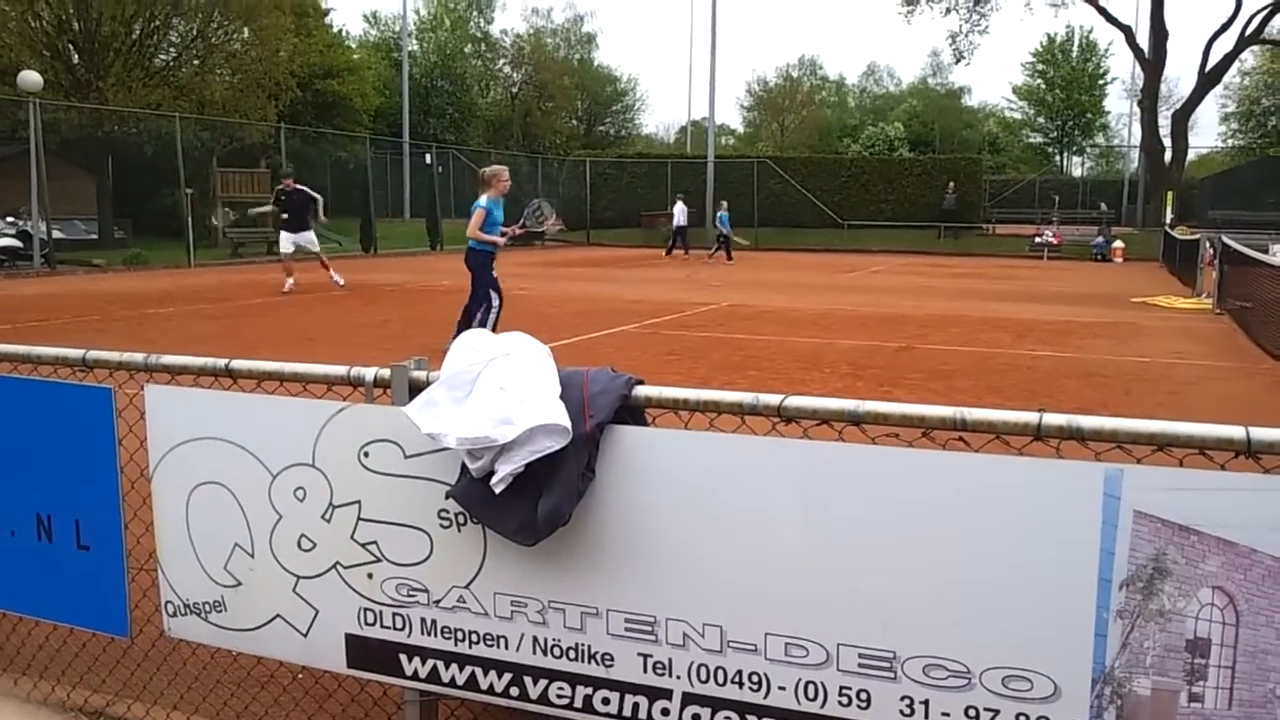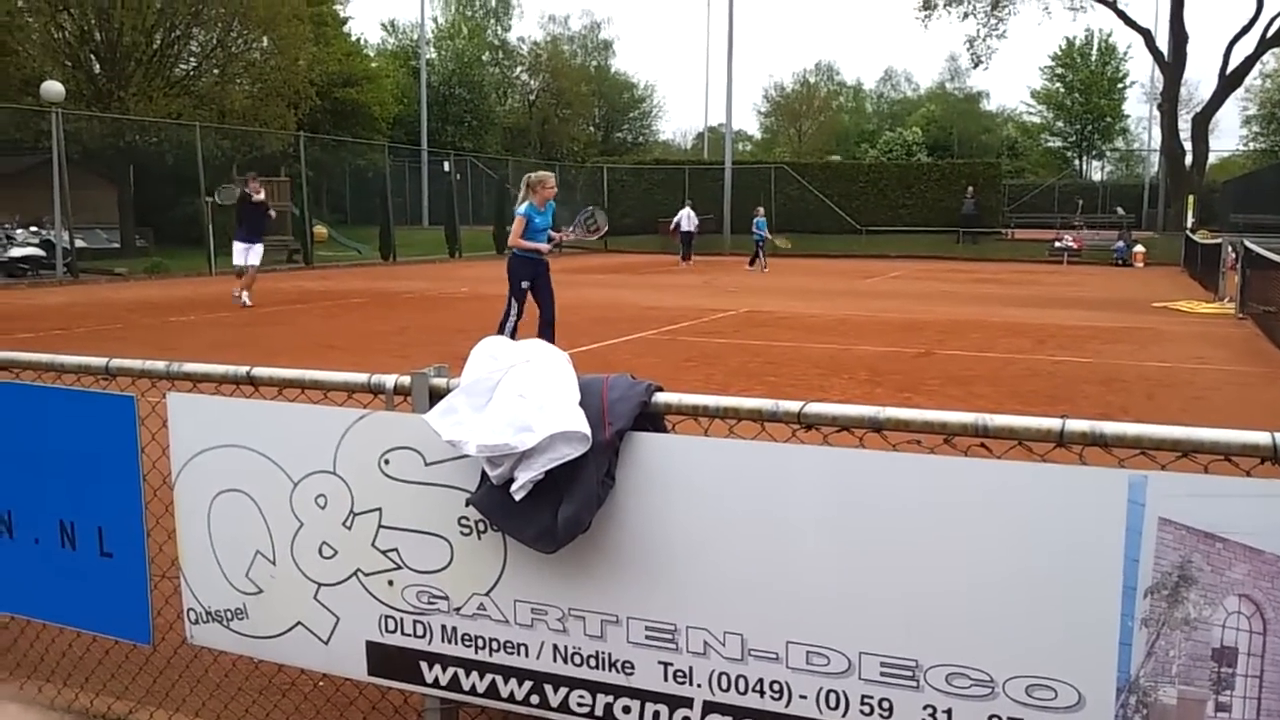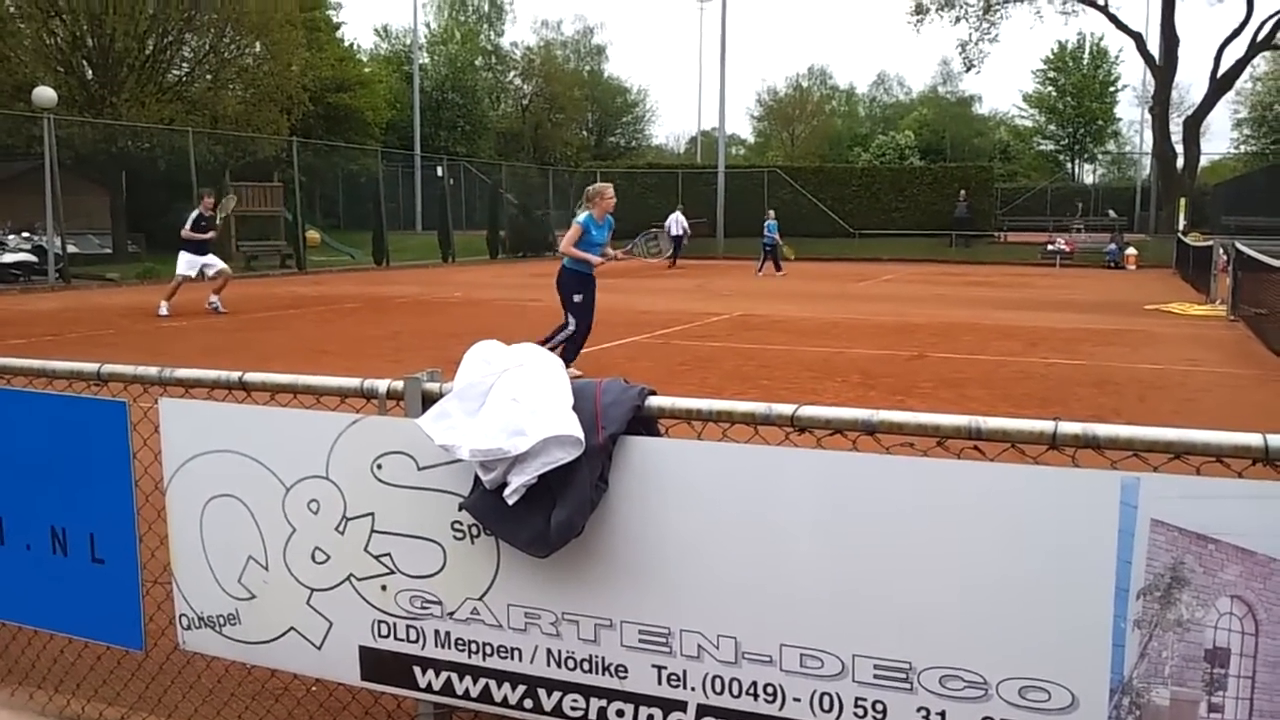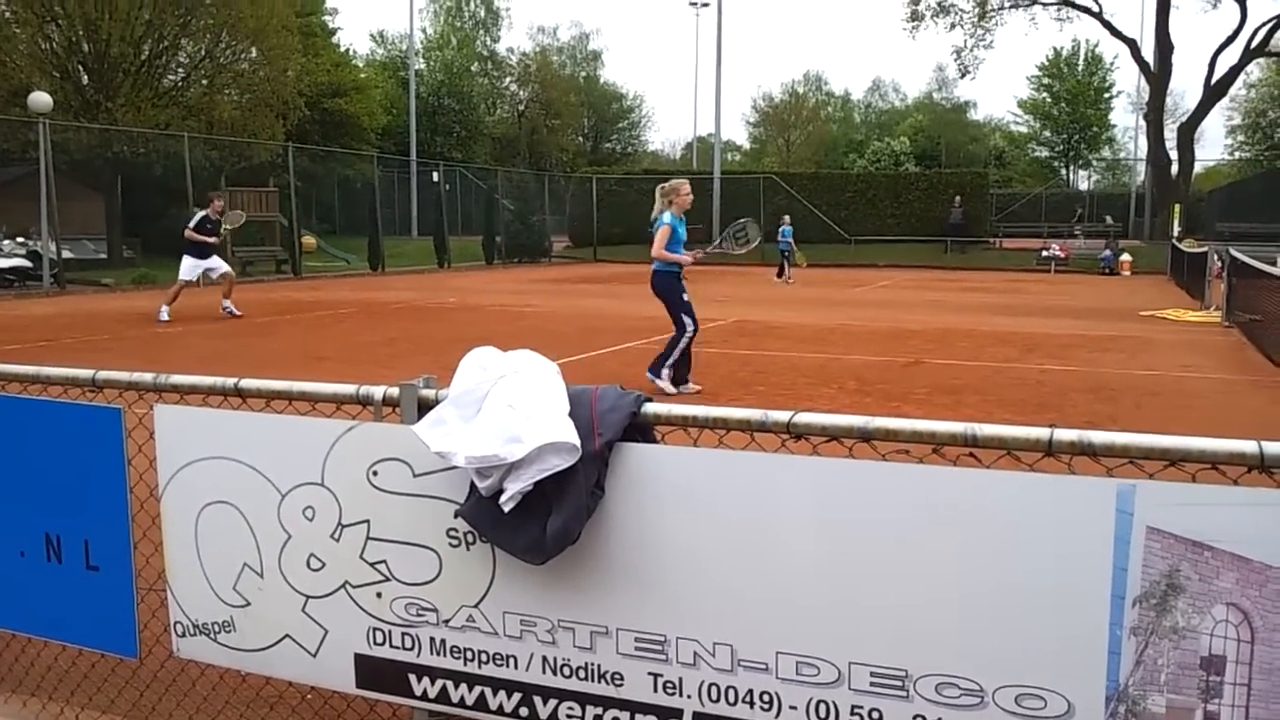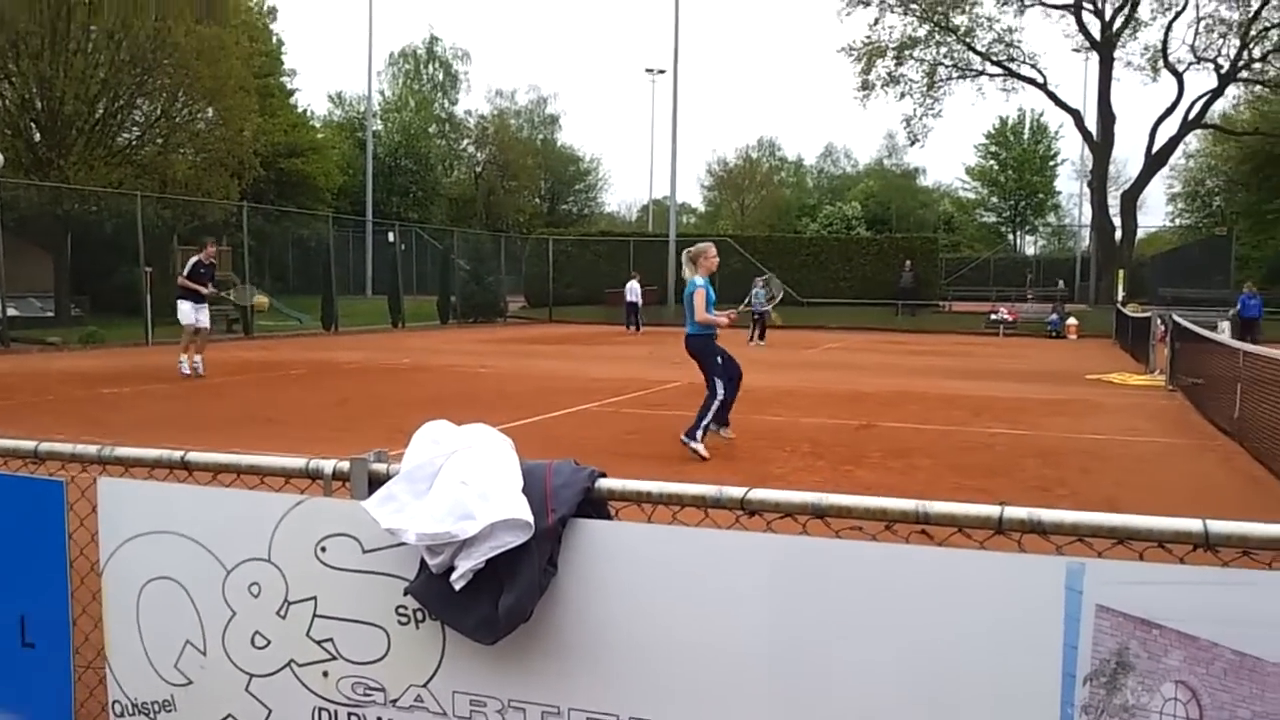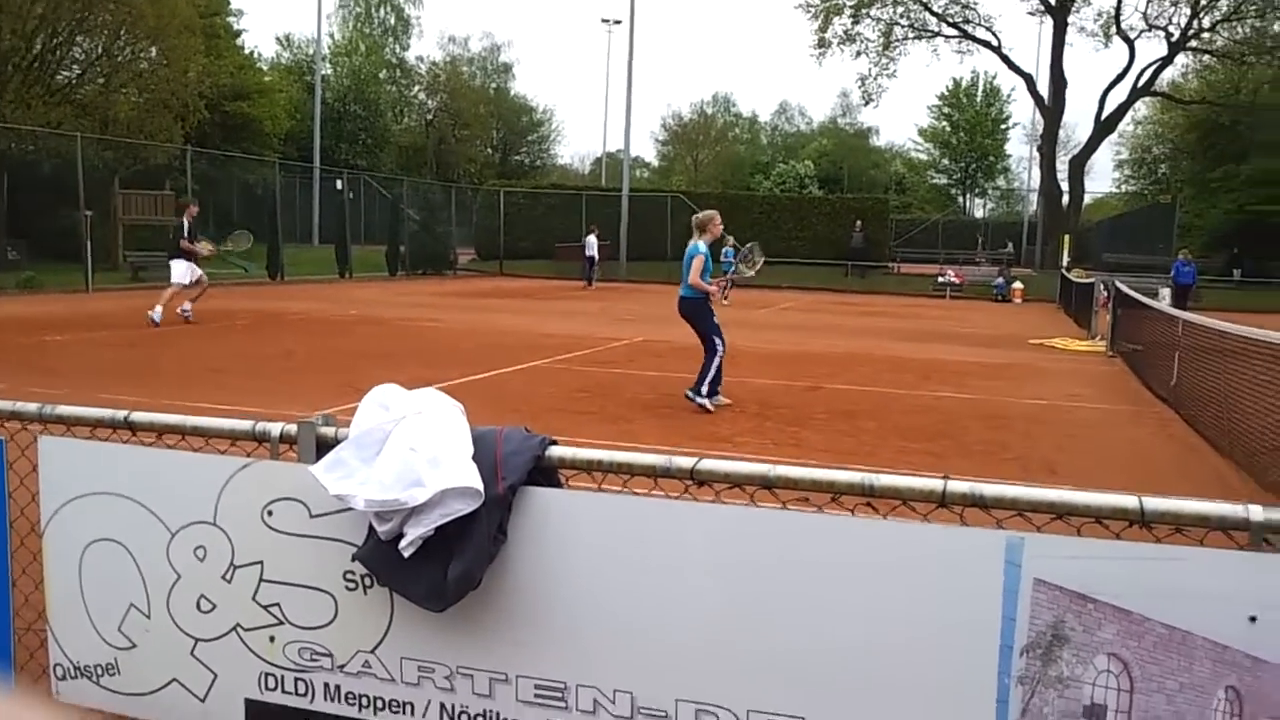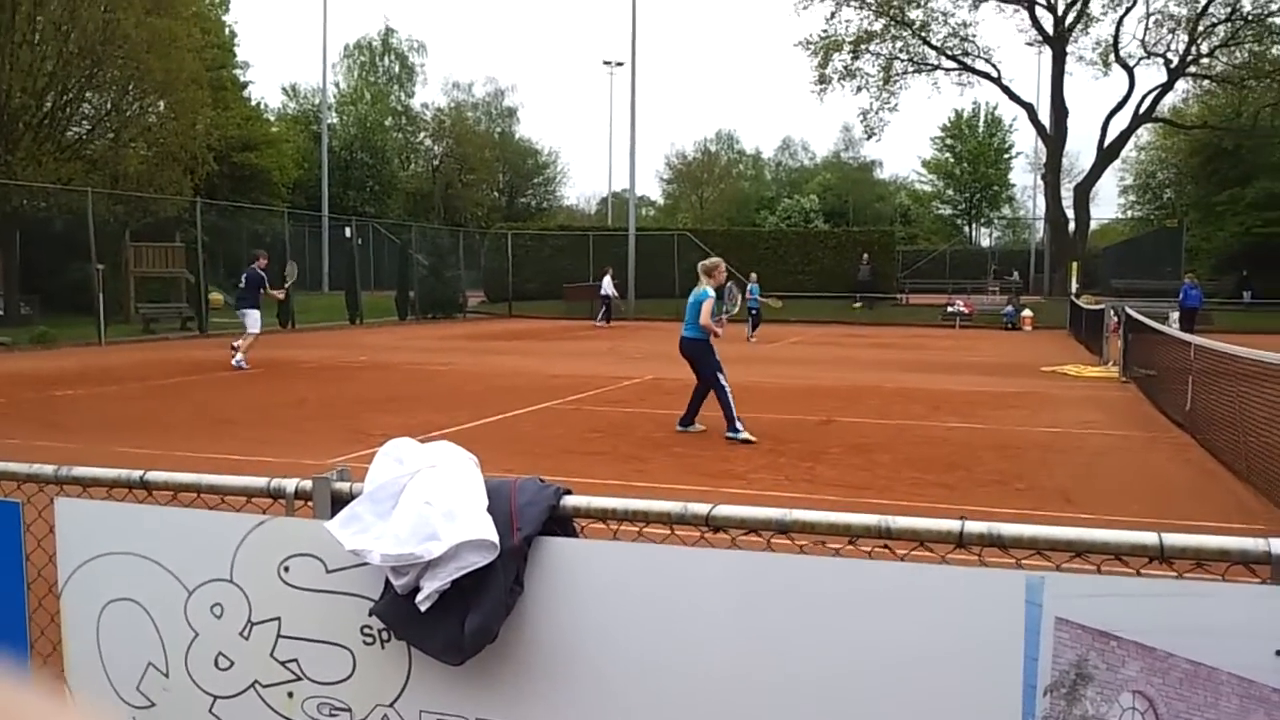
dt=0.4s
person 1, frame 1
left shoulder: (498, 201)
right shoulder: (484, 203)
right elbow: (471, 232)
left wrist: (507, 231)
right wrist: (496, 239)
left hip: (483, 256)
right hip: (479, 256)
left knee: (477, 300)
right knee: (494, 301)
person 1, frame 2
left shoulder: (549, 207)
right shoulder: (525, 210)
right elbow: (512, 241)
left wrist: (554, 236)
right wrist: (538, 246)
left hip: (539, 263)
right hip: (521, 264)
left knee: (548, 308)
right knee: (515, 310)
person 1, frame 3
left shoulder: (608, 221)
right shoulder: (583, 221)
right elbow: (564, 248)
left wrist: (613, 254)
right wrist: (590, 257)
left hip: (587, 278)
right hip: (571, 277)
left knee: (584, 324)
right knee: (572, 325)
left ankle: (564, 363)
person 1, frame 4
left shoulder: (680, 219)
right shoulder: (667, 220)
right elbow: (656, 253)
left wrist: (689, 255)
right wrist: (682, 258)
left hip: (673, 278)
right hip: (664, 279)
left knee: (687, 328)
right knee: (688, 327)
left ankle: (679, 380)
right ankle: (660, 370)
person 1, frame 5
left shoulder: (703, 281)
right shoulder: (698, 284)
right elbow: (700, 317)
left wrist: (722, 315)
right wrist: (720, 321)
left hip: (706, 340)
right hip: (700, 341)
left knee: (735, 374)
right knee: (718, 391)
left ankle: (718, 422)
right ankle: (694, 435)
person 1, frame 6
left shoulder: (699, 246)
right shoulder: (701, 249)
right elbow: (692, 280)
left wrist: (711, 283)
right wrist: (710, 290)
left hip: (691, 303)
right hip: (694, 304)
left knee: (714, 346)
right knee: (717, 348)
left ankle: (711, 393)
right ankle: (699, 392)
person 1, frame 7
left shoulder: (698, 291)
right shoulder: (709, 293)
right elbow: (703, 322)
left wrist: (713, 325)
right wrist: (716, 330)
left hip: (687, 343)
right hip: (698, 345)
left knee: (705, 382)
right knee: (721, 386)
left ankle: (686, 422)
right ankle: (736, 429)
